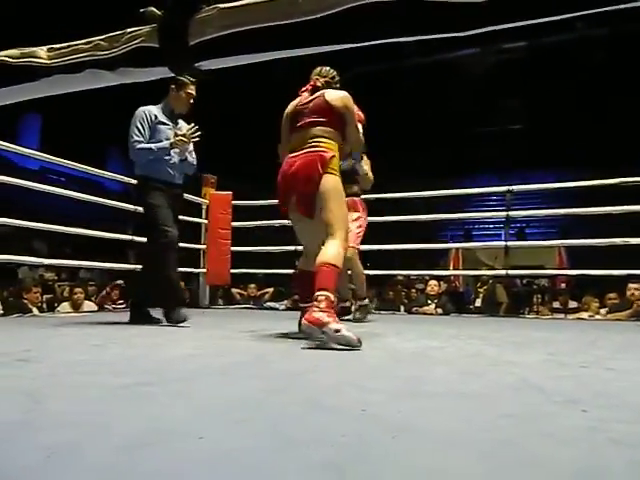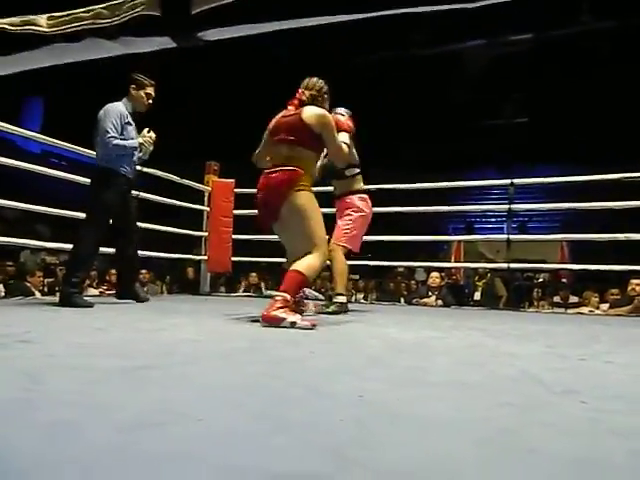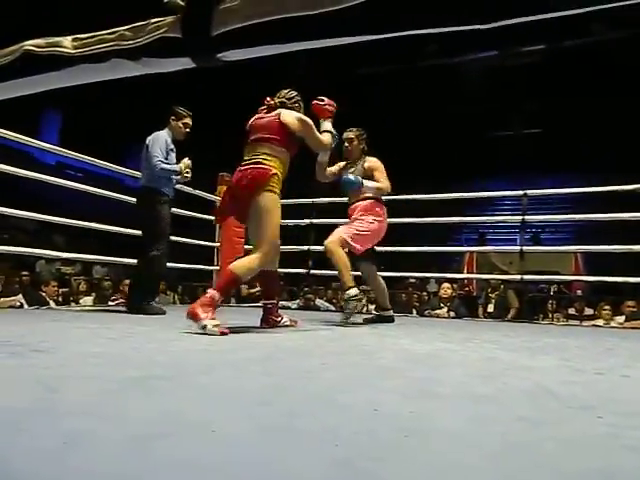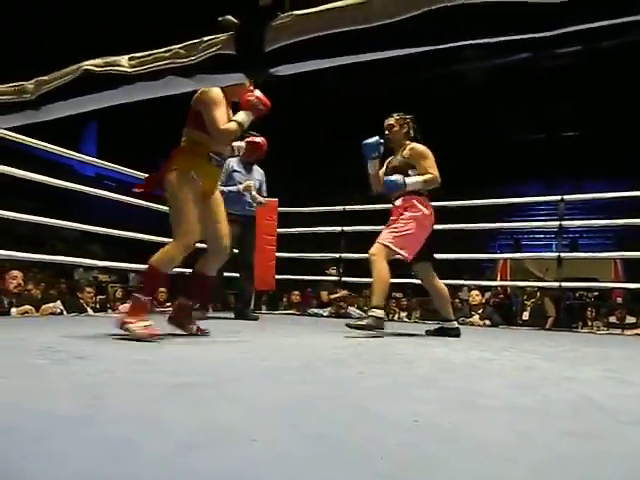
dt=0.7s
person 1, frame 1
left shoulder: (293, 106)
right shoulder: (341, 97)
left elbow: (283, 153)
right elbow: (356, 148)
right wrist: (356, 123)
left hip: (291, 172)
right hip: (319, 168)
left knee: (310, 248)
right knee: (335, 239)
left ankle: (309, 311)
right ankle: (322, 310)
person 1, frame 2
left shoulder: (279, 118)
right shoulder: (319, 115)
left elbow: (259, 158)
right elbow: (340, 159)
right wrist: (343, 131)
left hip: (269, 187)
right hip: (292, 186)
left knee: (296, 252)
right knee: (318, 252)
left ankle: (289, 302)
right ankle: (278, 307)
person 1, frame 3
left shoulder: (257, 118)
right shoulder: (297, 118)
right elbow: (325, 147)
right wrist: (326, 118)
left hip: (244, 180)
right hip: (262, 183)
left knee: (271, 250)
right knee: (263, 253)
left ankle: (271, 314)
right ankle: (204, 306)
person 1, frame 4
left shoulder: (225, 101)
right shoulder: (212, 93)
right elbow: (222, 134)
right wrist: (247, 113)
left hip: (206, 178)
right hip: (187, 171)
left knee: (221, 247)
right knee: (184, 241)
left ankle: (182, 311)
right ankle: (136, 309)
person 2, frame 1
left shoulder: (184, 127)
right shoulder: (147, 114)
left elbow: (190, 169)
right elbow: (136, 150)
left wrist: (184, 151)
right wrist: (168, 145)
left hip: (174, 191)
right hip: (152, 187)
left knee: (157, 248)
right knee: (168, 238)
left ankle: (140, 307)
right ankle: (172, 303)
person 2, frame 2
left shoulder: (129, 119)
right shoulder: (114, 110)
right elbow: (109, 144)
left wrist: (144, 150)
right wrist: (138, 143)
left hip: (123, 184)
right hip: (109, 181)
left knee: (128, 235)
right knee: (92, 233)
left ankle: (127, 287)
right ankle: (70, 291)
person 2, frame 3
left shoulder: (169, 143)
right shoulder: (160, 137)
right elbow: (155, 167)
left wrist: (180, 177)
right wrist: (179, 168)
left hip: (158, 200)
right hip: (154, 199)
left knee: (152, 248)
right knee: (159, 248)
left ankle: (138, 298)
right ankle: (141, 300)
person 2, frame 4
left shoulder: (260, 173)
right shoulder: (230, 165)
left elbow: (264, 198)
right elbow: (217, 189)
left wrist: (260, 200)
right wrist: (239, 189)
left hip: (249, 220)
right hip: (230, 218)
left knee: (247, 263)
left ankle: (242, 307)
person 3, frame 1
left shoulder: (359, 157)
left elbow: (368, 183)
left wrist: (358, 161)
left hip: (353, 207)
left knee: (349, 253)
left ankle: (362, 302)
right ankle: (344, 303)
person 3, frame 2
left shoulder: (346, 147)
right shoulder: (327, 153)
right elbow: (315, 174)
left hip: (356, 204)
right hip: (344, 205)
left knee: (336, 248)
right knee: (337, 250)
left ankle: (340, 300)
right ankle: (339, 297)
person 3, frame 3
left shoulder: (371, 163)
right shoulder: (343, 166)
left elbow: (386, 188)
right elbow: (322, 176)
left wrist: (362, 184)
right wrist: (324, 151)
left hip: (371, 214)
right hip: (357, 216)
left knee: (332, 244)
right knee: (367, 270)
left ankle: (352, 293)
right ankle: (385, 311)
person 3, frame 4
left shoulder: (415, 149)
right shoulder: (393, 157)
left elbow: (434, 178)
right elbow: (377, 187)
left wrist: (405, 182)
right wrist: (372, 160)
left hip: (414, 210)
right hip: (405, 213)
left knee: (377, 253)
right knee: (426, 273)
left ankle: (376, 314)
right ankle: (450, 323)
